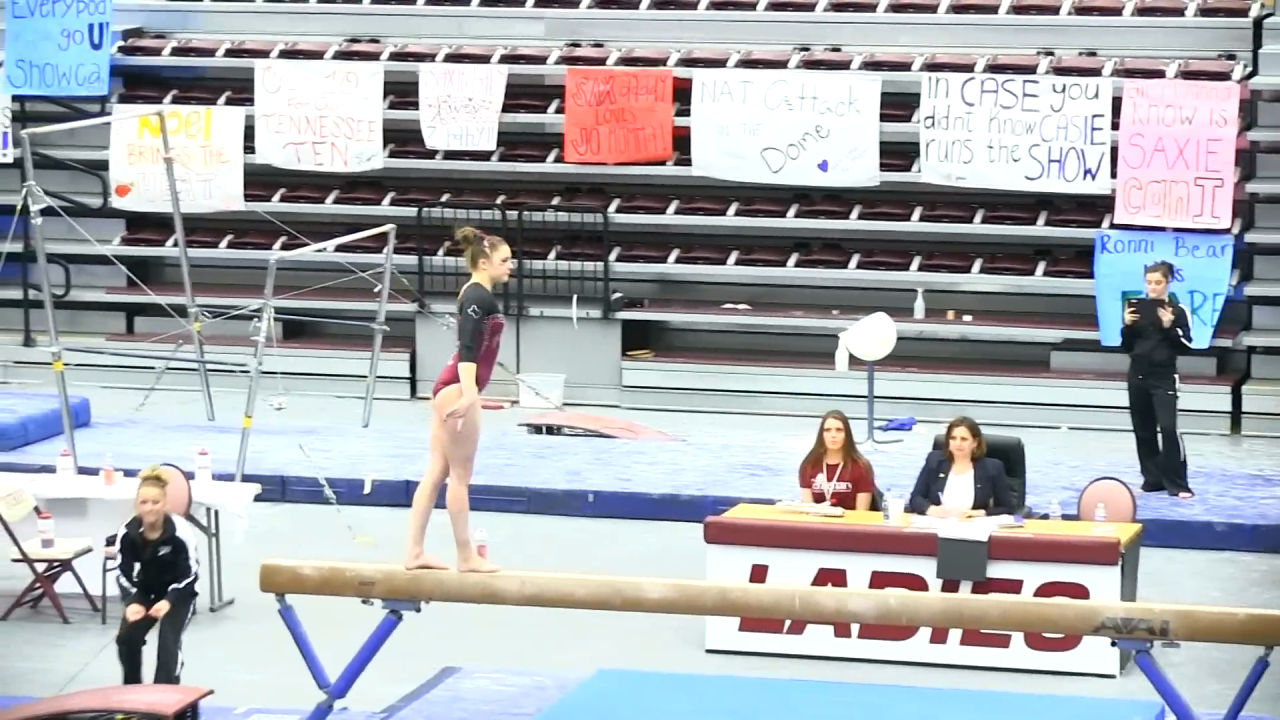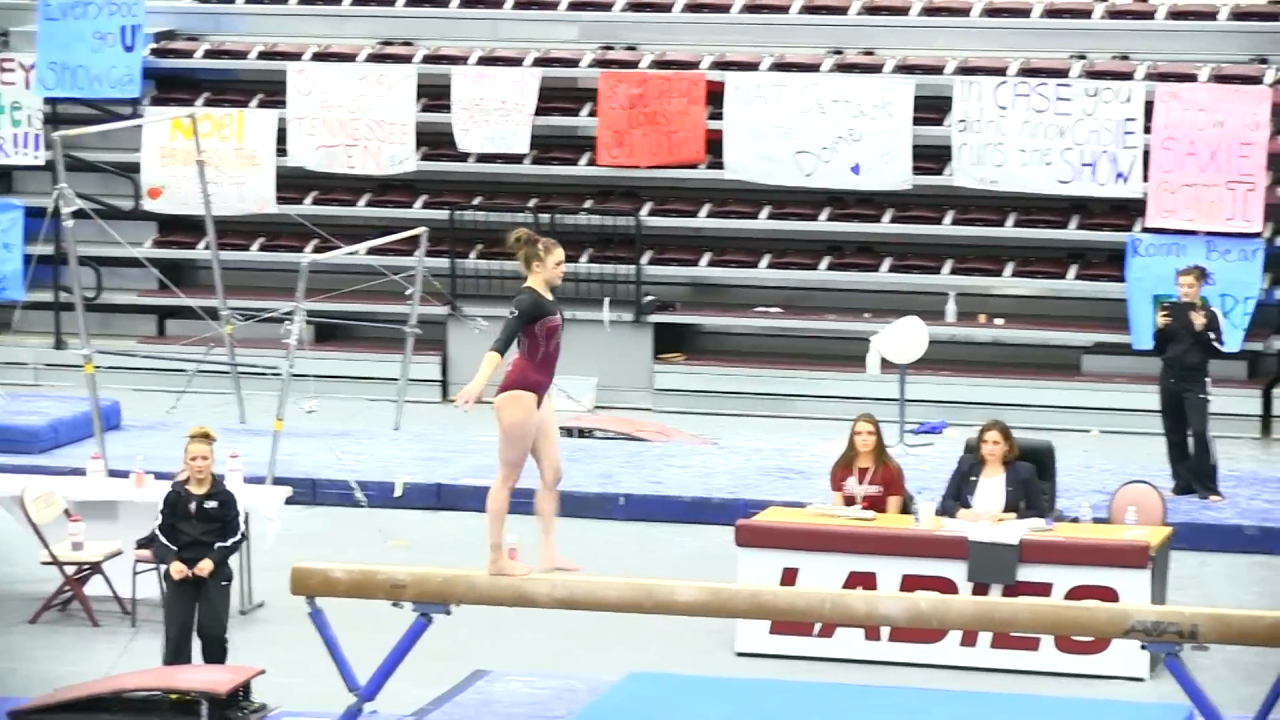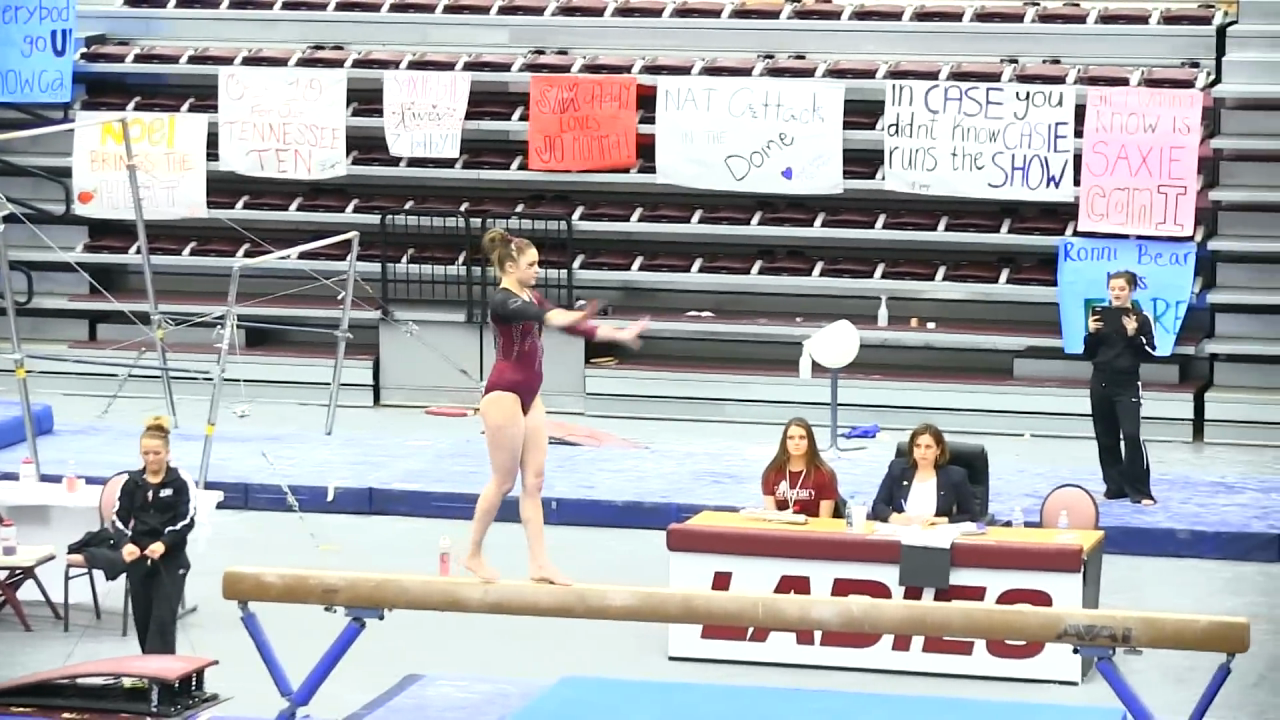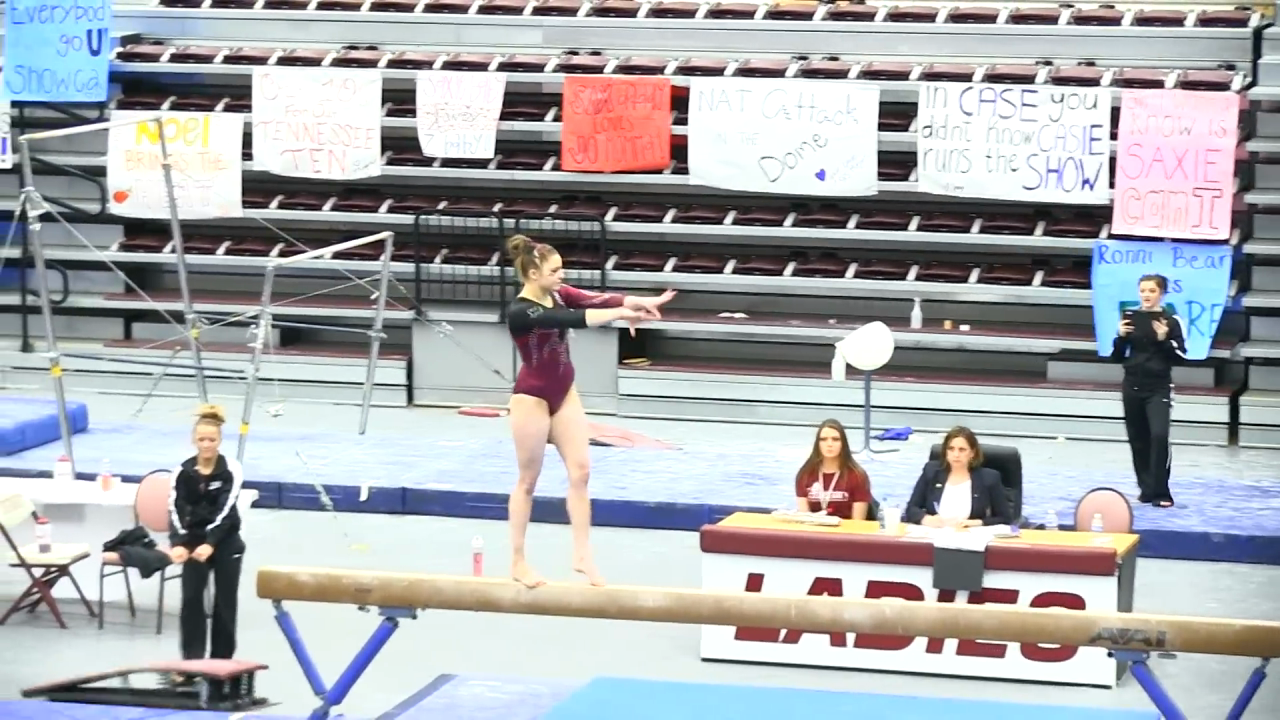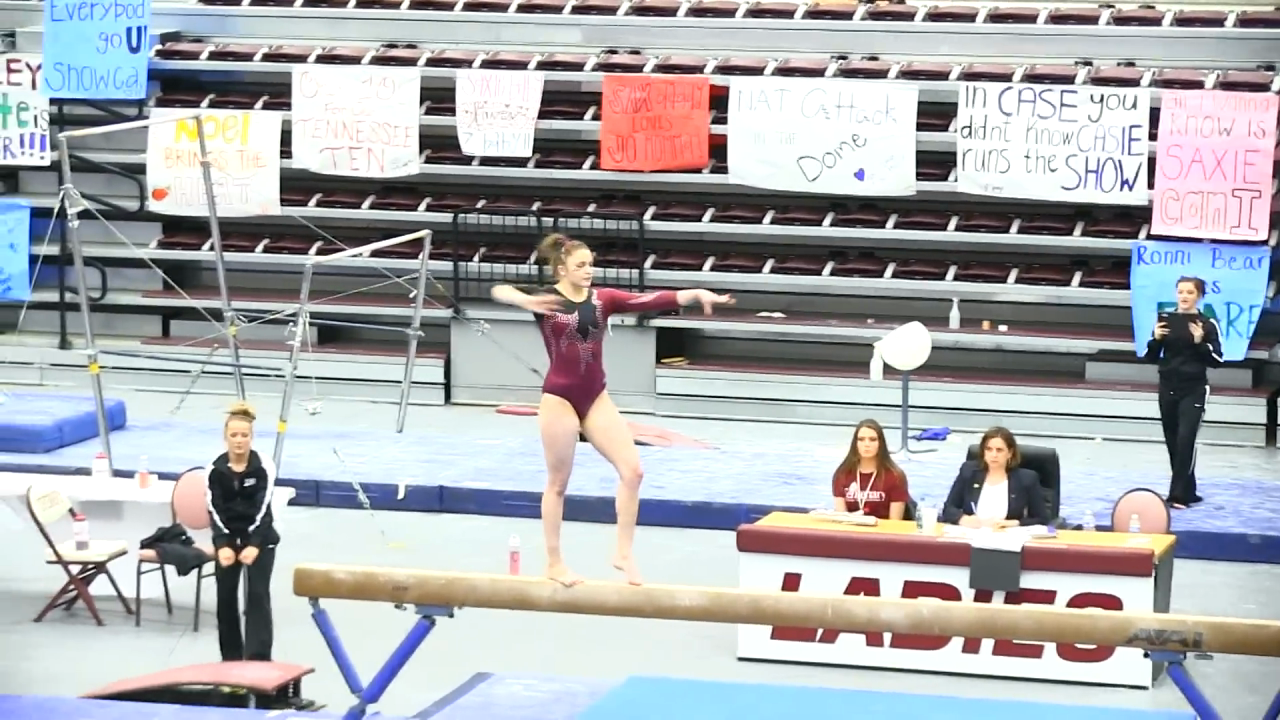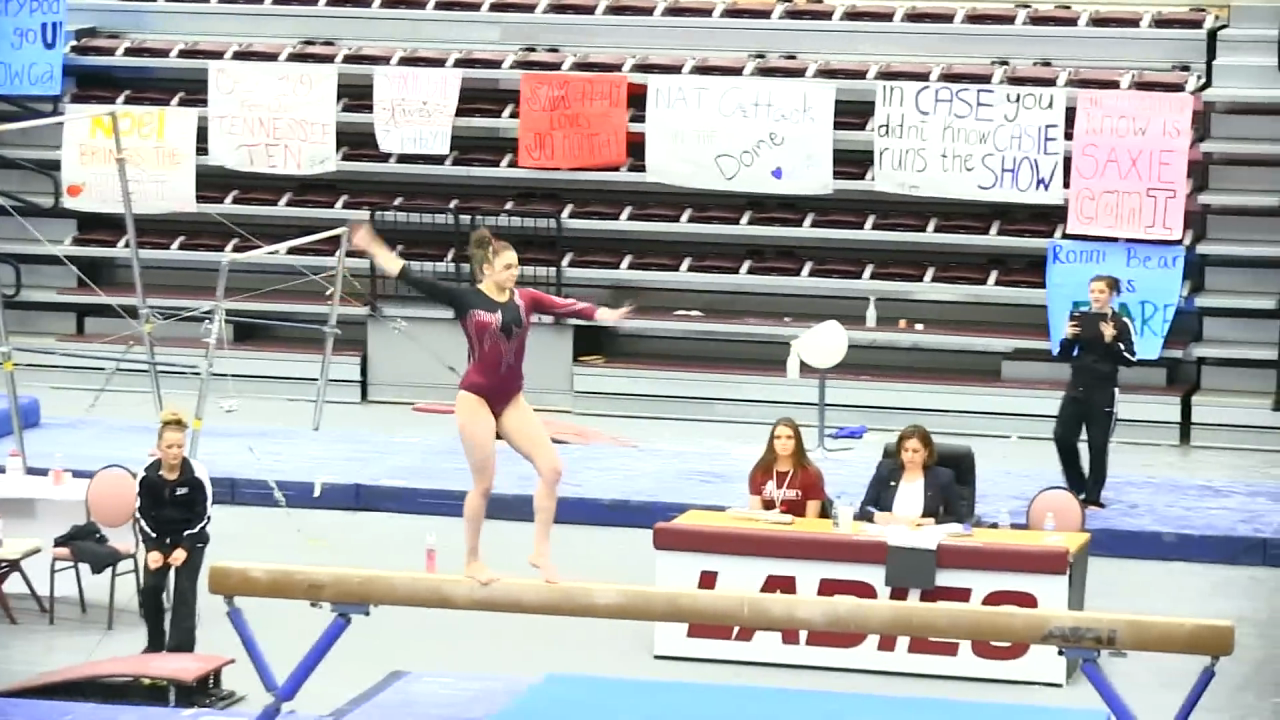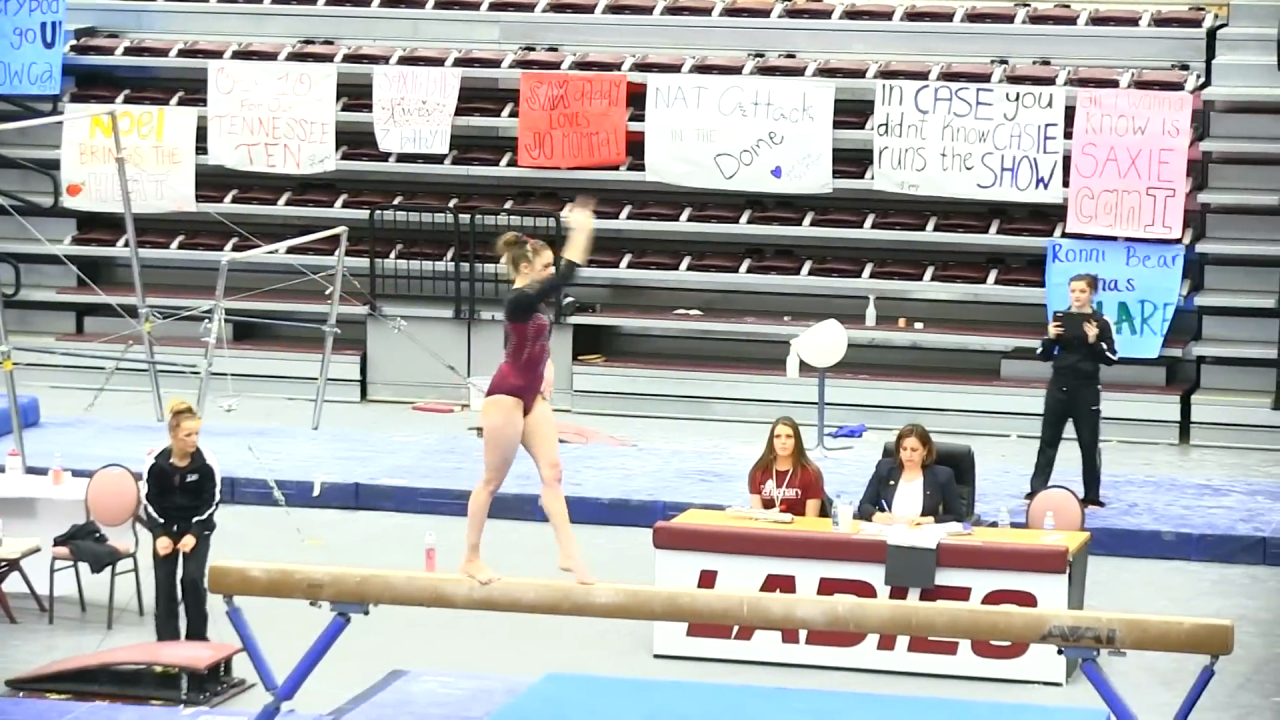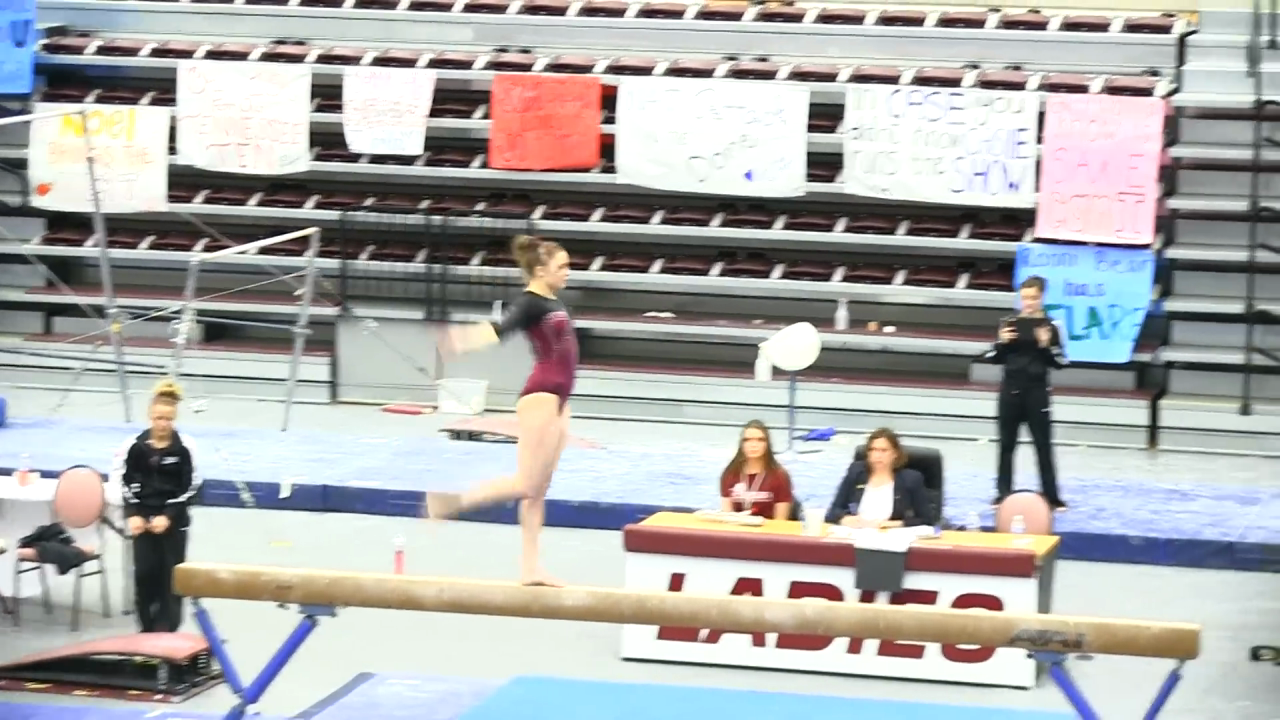
dt=0.5s
person 1, frame 1
left shoulder: (474, 293)
right shoulder: (479, 297)
right elbow: (468, 349)
right wrist: (468, 395)
left hip: (451, 387)
right hip: (458, 388)
left knee: (436, 472)
right knee: (460, 475)
left ankle: (415, 551)
right ankle: (466, 556)
person 1, frame 2
left shoulder: (544, 297)
right shoulder: (526, 300)
right elbow: (501, 343)
right wrist: (478, 382)
left hip: (535, 394)
right hip: (517, 394)
left knee: (552, 474)
right knee: (508, 476)
left ankle: (549, 552)
right ankle: (497, 557)
person 1, frame 3
left shoulder: (532, 297)
right shoulder: (502, 301)
left elbow: (570, 324)
right elbow: (539, 317)
left wrist: (617, 334)
right wrist: (571, 317)
left hip: (528, 396)
right hip: (502, 396)
left knee: (534, 481)
right knee: (502, 482)
left ankle: (539, 563)
right ankle: (474, 554)
person 1, frame 4
left shoulder: (557, 293)
right shoulder: (520, 312)
left elbow: (596, 301)
right elbow: (573, 319)
left wrist: (638, 302)
right wrist: (621, 313)
left hip: (564, 395)
right hip: (532, 398)
left knee: (580, 472)
right knee: (528, 480)
left ankle: (582, 555)
right ankle: (518, 562)
person 1, frame 5
left shoulder: (601, 298)
right shoulder: (546, 298)
left elbow: (649, 302)
right elbow: (502, 291)
left wrist: (696, 294)
right wrist: (524, 300)
left hip: (596, 397)
right hip: (560, 398)
left knee: (632, 471)
right knee: (558, 483)
left ankle: (623, 554)
right ankle: (554, 562)
person 1, frame 6
left shoulder: (524, 298)
right shoulder: (465, 298)
left elbow: (567, 307)
right elbow: (410, 277)
left wrist: (602, 313)
right wrist: (372, 246)
left hip: (513, 401)
right hip: (476, 399)
left knee: (551, 470)
right knee: (483, 483)
left ankle: (541, 553)
right ankle: (472, 561)
person 1, frame 7
left shoulder: (534, 299)
right shoulder: (519, 300)
right elbow: (564, 277)
left wrist: (546, 369)
right wrist: (581, 230)
left hip: (532, 397)
right hip: (506, 397)
left knee: (552, 473)
right knee: (492, 481)
left ankle: (569, 555)
right ankle: (471, 559)
person 1, frame 8
left shoulder: (549, 301)
right shoulder: (530, 304)
right elbow: (503, 326)
right wrist: (468, 340)
left hip: (555, 398)
right hip: (541, 398)
left knee: (537, 485)
right knee: (528, 485)
left ankle: (531, 568)
right ankle: (450, 502)
person 2, frame 1
left shoulder: (180, 531)
right shoulder: (128, 532)
left elbow: (189, 574)
right elbow: (123, 573)
left wrist: (168, 601)
right wrist: (130, 602)
left hip: (179, 591)
right hip: (144, 589)
left knee: (169, 644)
right knee: (127, 638)
person 2, frame 2
left shoulder: (225, 495)
right shoulder: (174, 494)
left elbow: (236, 535)
right elbow: (162, 533)
left wrist: (213, 560)
right wrist: (171, 561)
left hip: (214, 571)
right hip: (180, 570)
left knee: (212, 631)
right knee: (176, 632)
person 2, frame 3
left shoulder: (181, 481)
right shoulder: (131, 482)
left elbow: (186, 520)
right elbow: (119, 519)
left wrist: (164, 543)
right wrist: (125, 543)
left hip: (171, 559)
right hip: (139, 559)
left knee: (163, 619)
right knee: (142, 619)
person 2, frame 4
left shoulder: (232, 470)
right shoulder: (183, 472)
left elbow: (226, 511)
right elbow: (176, 510)
left wrist: (210, 543)
right wrist: (177, 544)
left hip: (226, 543)
right hip: (194, 542)
left knee: (224, 604)
right knee: (190, 600)
left ankle: (221, 662)
right ankle: (190, 660)
person 2, frame 5
left shoulder: (264, 466)
right shoulder: (216, 469)
left elbow: (263, 509)
right elbow: (215, 510)
left wrist: (254, 544)
right wrist: (222, 545)
left hip: (260, 539)
right hip: (228, 538)
left knee: (258, 595)
right knee: (226, 596)
left ankle: (258, 657)
right ankle: (231, 656)
person 2, frame 6
left shoulder: (197, 474)
right shoulder: (147, 476)
left elbow: (203, 515)
right elbow: (143, 514)
left wrist: (184, 548)
right wrist: (152, 548)
left hip: (190, 539)
right hip: (158, 538)
left knee: (184, 594)
right knee: (150, 589)
left ankle: (179, 651)
right ankle: (156, 641)
person 2, frame 7
left shoulder: (206, 462)
right shoulder: (156, 464)
left elbow: (211, 502)
right elbow: (150, 502)
left wrist: (194, 534)
right wrist: (160, 534)
left hip: (197, 526)
right hip: (165, 526)
left knee: (193, 579)
right knee: (164, 582)
left ankle: (197, 635)
right ankle: (167, 640)
person 2, frame 8
left shoulder: (185, 447)
right shoulder: (135, 446)
left elbow: (191, 487)
right elbow: (125, 481)
left wrist: (168, 516)
right wrist: (132, 513)
left hip: (174, 518)
right hip: (144, 515)
left knee: (170, 573)
right knee: (144, 572)
left ankle: (165, 631)
right ankle: (148, 627)
person 3, frame 1
left shoulder: (1177, 311)
right shoulder: (1137, 308)
left elbow: (1185, 346)
right elbow: (1127, 347)
left wrist: (1169, 327)
right wrist: (1127, 326)
left hip: (1164, 377)
right hip: (1137, 376)
left knee: (1168, 428)
right knee: (1143, 430)
left ankle: (1177, 483)
right ankle: (1153, 478)
person 3, frame 2
left shoulder: (1209, 314)
right shoulder: (1170, 312)
left elbow: (1217, 350)
right elbow: (1159, 350)
left wrist: (1201, 331)
right wrist: (1159, 329)
left hip: (1195, 381)
right hip: (1170, 379)
left knee: (1199, 431)
right knee: (1174, 433)
left ankle: (1207, 486)
right ankle: (1183, 481)
person 3, frame 3
left shoulder: (1140, 319)
right shoulder: (1101, 316)
left elbow: (1149, 354)
right elbow: (1089, 354)
left wrist: (1133, 335)
right wrist: (1091, 333)
left hip: (1127, 385)
right hip: (1100, 384)
left knee: (1132, 435)
right knee: (1106, 437)
left ankle: (1139, 490)
right ankle: (1115, 485)
person 3, frame 4
left shoulder: (1171, 321)
right shoulder: (1130, 318)
left elbow: (1180, 356)
right elbow: (1117, 357)
left wrist: (1164, 340)
right wrist: (1120, 337)
left hip: (1158, 388)
right hip: (1132, 386)
left knee: (1159, 436)
right knee: (1138, 440)
left ankle: (1160, 492)
right ankle: (1147, 488)
person 3, frame 5
left shoulder: (1207, 324)
right shoulder: (1166, 320)
left elbow: (1217, 360)
right elbow: (1151, 358)
left wrist: (1199, 343)
right wrist: (1156, 339)
left hip: (1193, 390)
right hip: (1167, 388)
left knee: (1185, 440)
right knee: (1173, 442)
left ankle: (1179, 494)
right ankle: (1187, 491)
person 3, frame 6
left shoulder: (1121, 324)
right shoulder: (1079, 319)
left elbow: (1129, 359)
right elbow: (1064, 356)
left wrist: (1111, 342)
right wrist: (1068, 338)
left hip: (1104, 390)
right hip: (1076, 387)
left knee: (1098, 444)
right knee: (1063, 437)
left ankle: (1093, 496)
right ankle: (1077, 483)
person 3, frame 7
left shoulder: (1101, 322)
right shoulder: (1060, 318)
left elbow: (1111, 358)
right elbow: (1044, 355)
left wrist: (1094, 341)
right wrist: (1050, 338)
left hip: (1086, 389)
right hip: (1058, 387)
left knee: (1089, 443)
right knee: (1048, 439)
left ankle: (1092, 496)
right ankle: (1037, 489)
person 3, frame 8
left shoulder: (1051, 326)
right shoulder: (1009, 324)
left elbow: (1061, 362)
right elbow: (993, 358)
left wrist: (1046, 346)
right wrist: (1002, 343)
left hip: (1037, 392)
right hip: (1010, 390)
left knee: (1043, 444)
right knee: (1007, 443)
left ankle: (1052, 496)
right ankle: (1003, 493)
